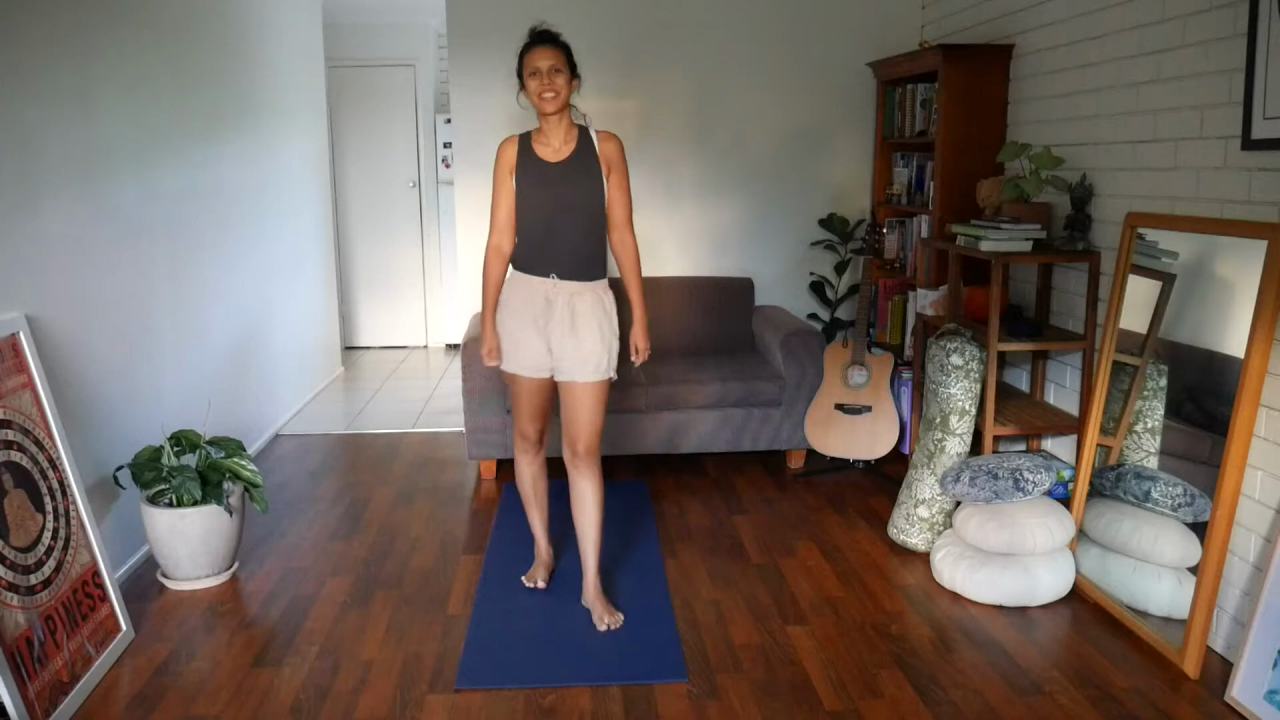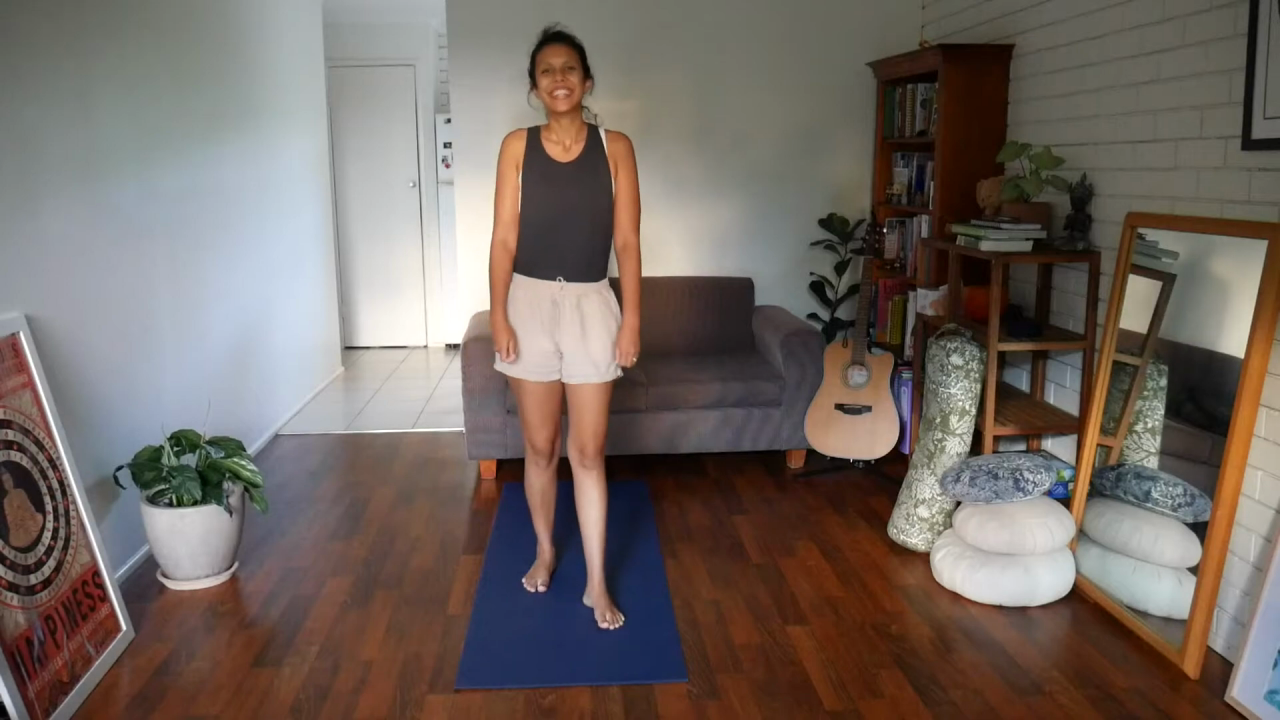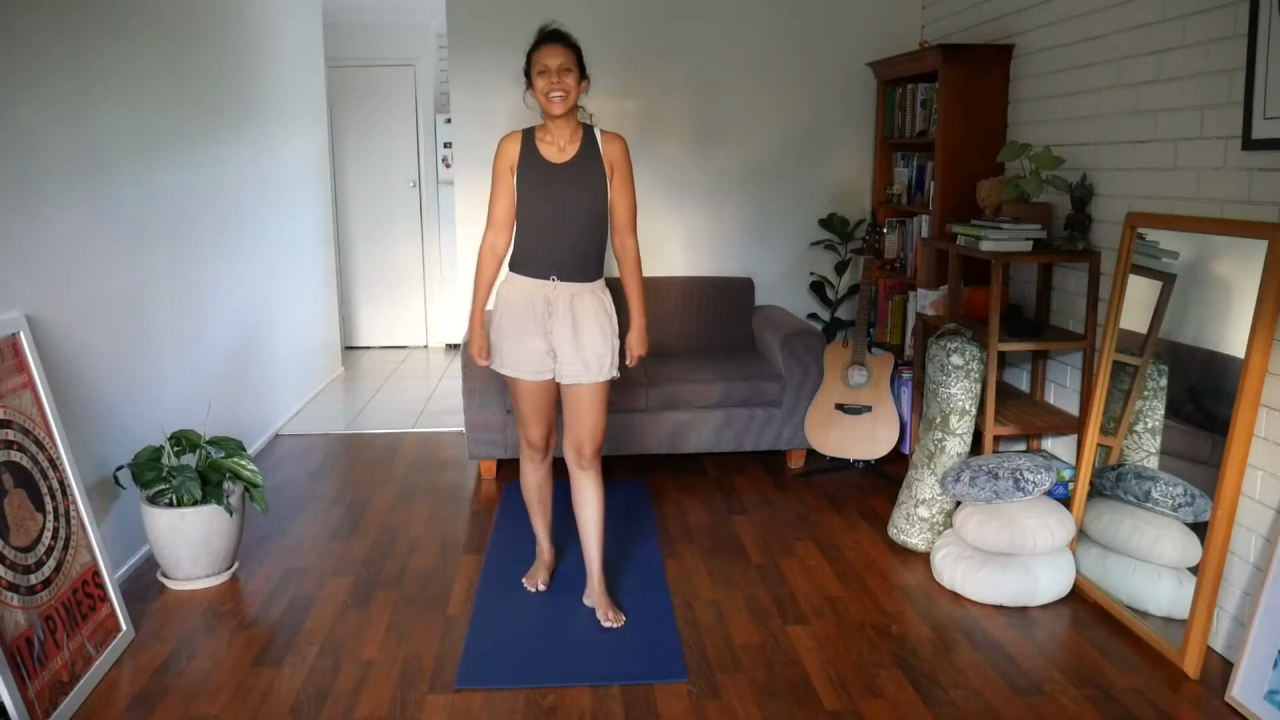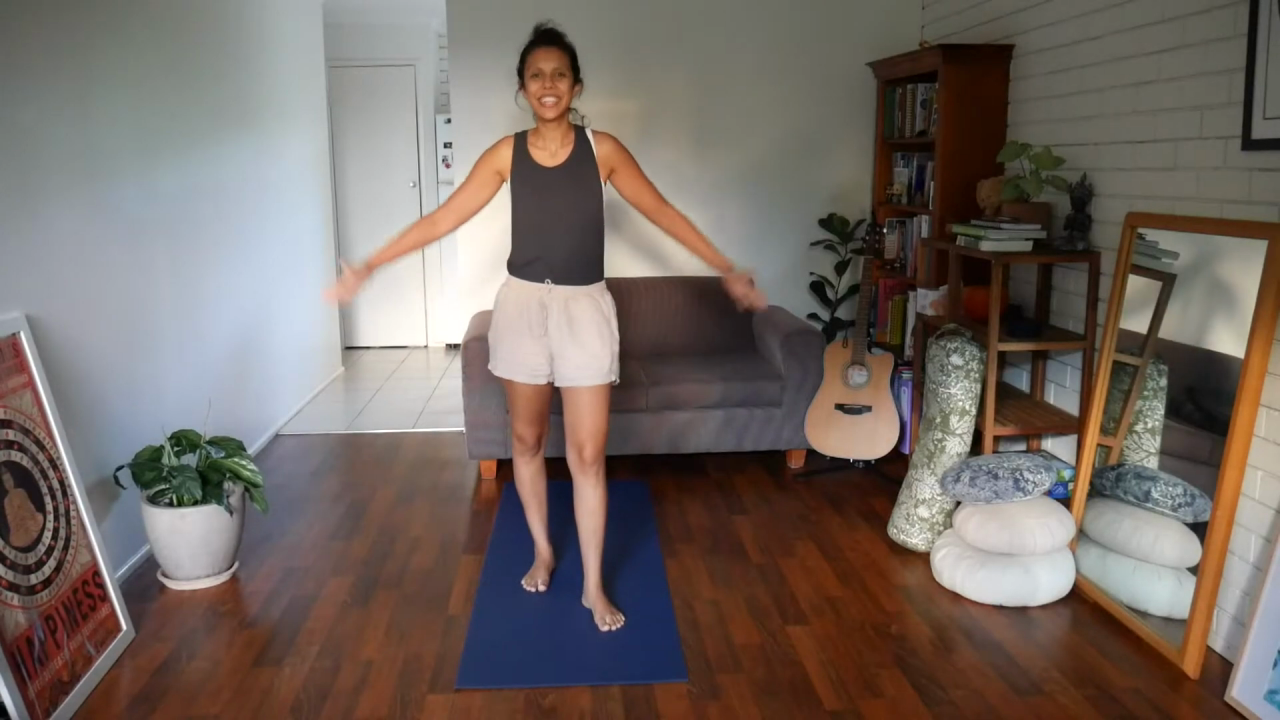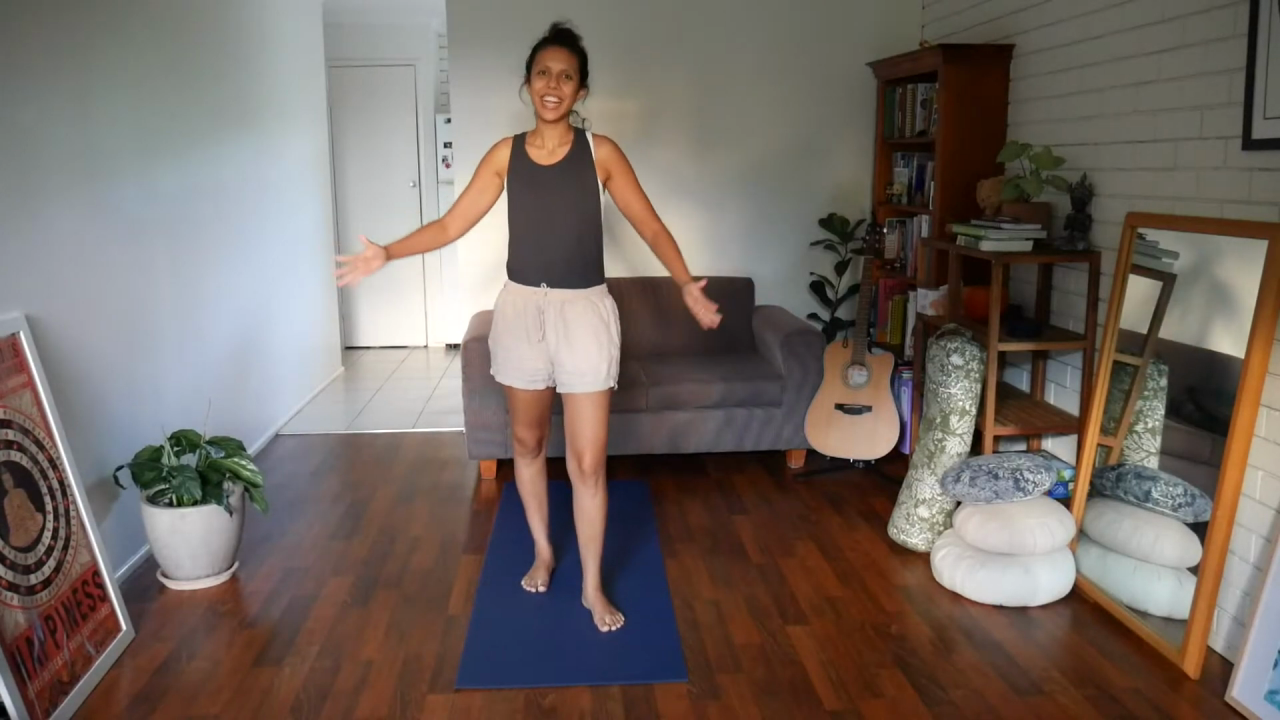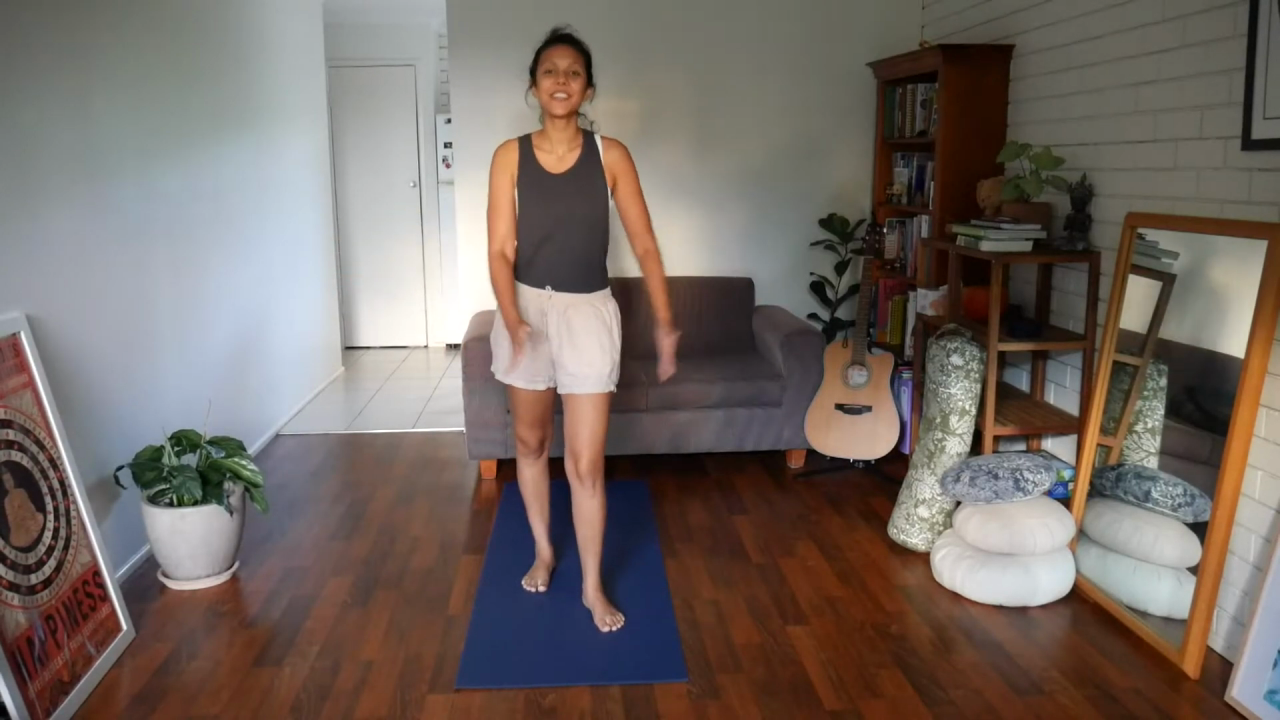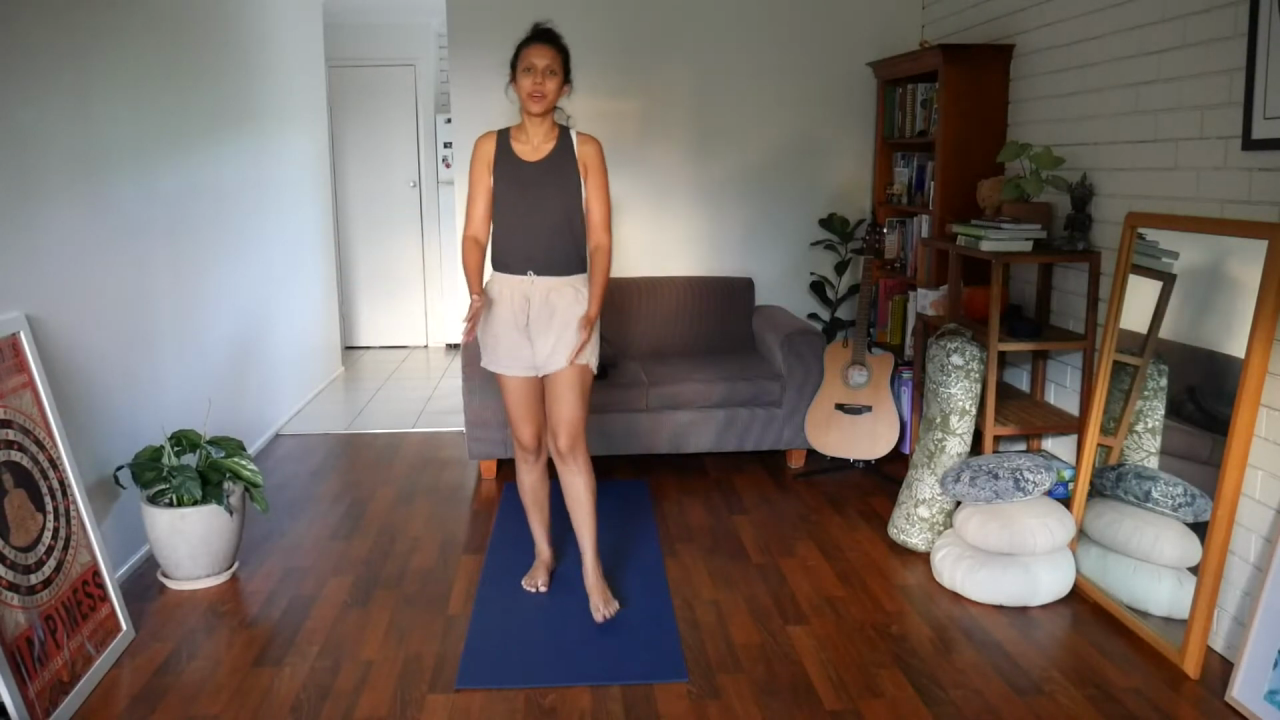
dt=0.5s
person 1, frame 1
left shoulder: (606, 147)
right shoulder: (512, 152)
left elbow: (622, 235)
right elbow: (500, 240)
left wrist: (639, 315)
right wrist: (488, 318)
left hip: (587, 304)
right hip: (525, 302)
left knee: (583, 450)
right knee: (528, 438)
left ankle: (591, 583)
right ankle: (542, 550)
person 1, frame 2
left shoulder: (615, 147)
right shoulder: (517, 146)
left elbow: (627, 240)
right elbow: (504, 238)
left wrist: (630, 320)
right wrist: (499, 315)
left hip: (592, 306)
right hip: (530, 303)
left knee: (587, 452)
right knee: (540, 447)
left ankle: (596, 582)
right ankle: (544, 551)
person 1, frame 3
left shoulder: (610, 148)
right shoulder: (513, 147)
left elbow: (626, 239)
right elbow: (496, 236)
left wrist: (638, 320)
right wrist: (476, 317)
left hip: (587, 305)
right hip: (523, 303)
left knee: (584, 453)
right knee: (535, 444)
left ankle: (596, 583)
right ankle: (544, 551)
person 1, frame 4
left shoulder: (602, 149)
right shoulder: (506, 153)
left elbow: (662, 212)
right elbow: (442, 218)
left wrist: (726, 269)
right wrist: (371, 264)
left hip: (585, 308)
right hip: (522, 306)
left knee: (588, 455)
right knee: (527, 441)
left ankle: (594, 585)
right ankle: (543, 552)
person 1, frame 5
left shoulder: (601, 152)
right shoulder: (505, 154)
left elbow: (649, 225)
right elbow: (452, 224)
left wrist: (687, 284)
right wrist: (386, 253)
left hip: (585, 312)
right hip: (521, 311)
left knee: (587, 462)
right knee: (527, 444)
left ankle: (592, 585)
right ankle: (543, 552)
person 1, frame 6
left shoulder: (612, 156)
right shoulder: (510, 156)
left elbow: (643, 243)
right elbow: (501, 251)
left wrist: (663, 321)
right wrist: (511, 315)
left hip: (589, 314)
right hip: (527, 313)
left knee: (586, 464)
right knee: (530, 443)
left ankle: (595, 587)
right ankle: (544, 551)
person 1, frame 7
left shoulder: (585, 149)
right shoulder: (489, 147)
left elbow: (600, 238)
right elbow: (475, 233)
left wrist: (594, 308)
right wrist: (476, 293)
left hip: (566, 299)
right hip: (507, 300)
left knee: (568, 442)
right knee: (527, 441)
left ankle: (592, 570)
right ankle: (542, 552)
